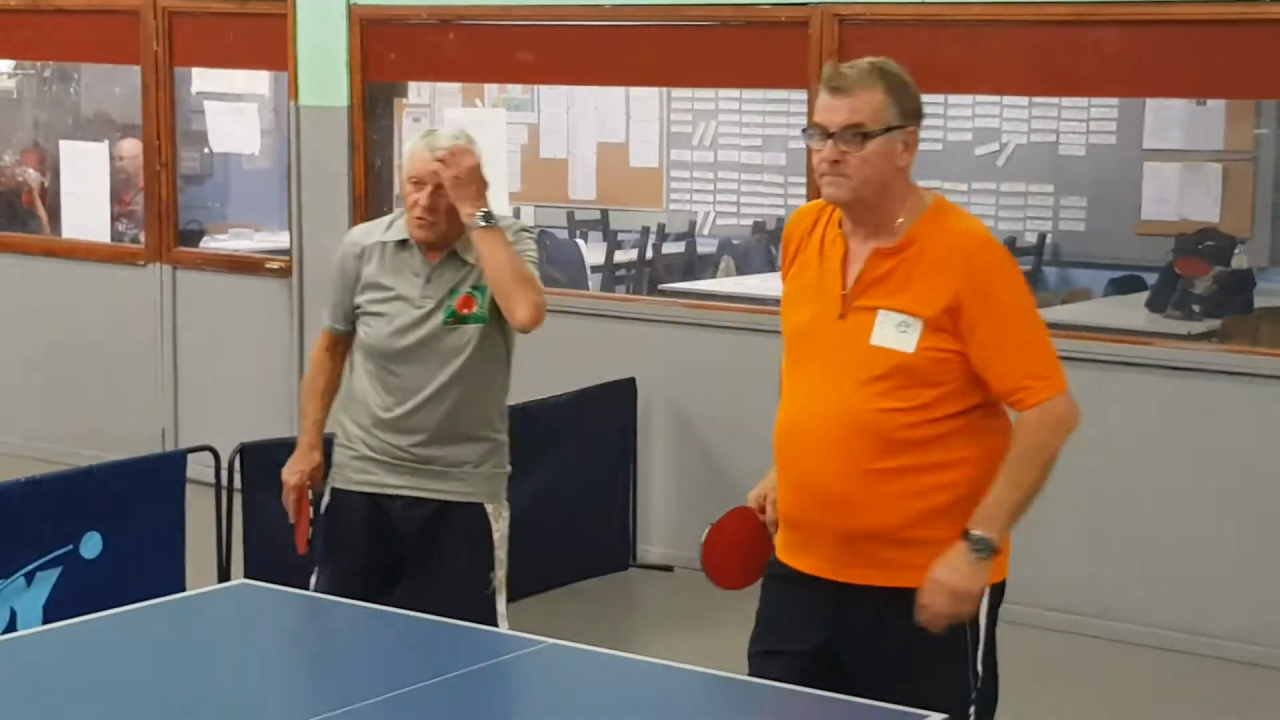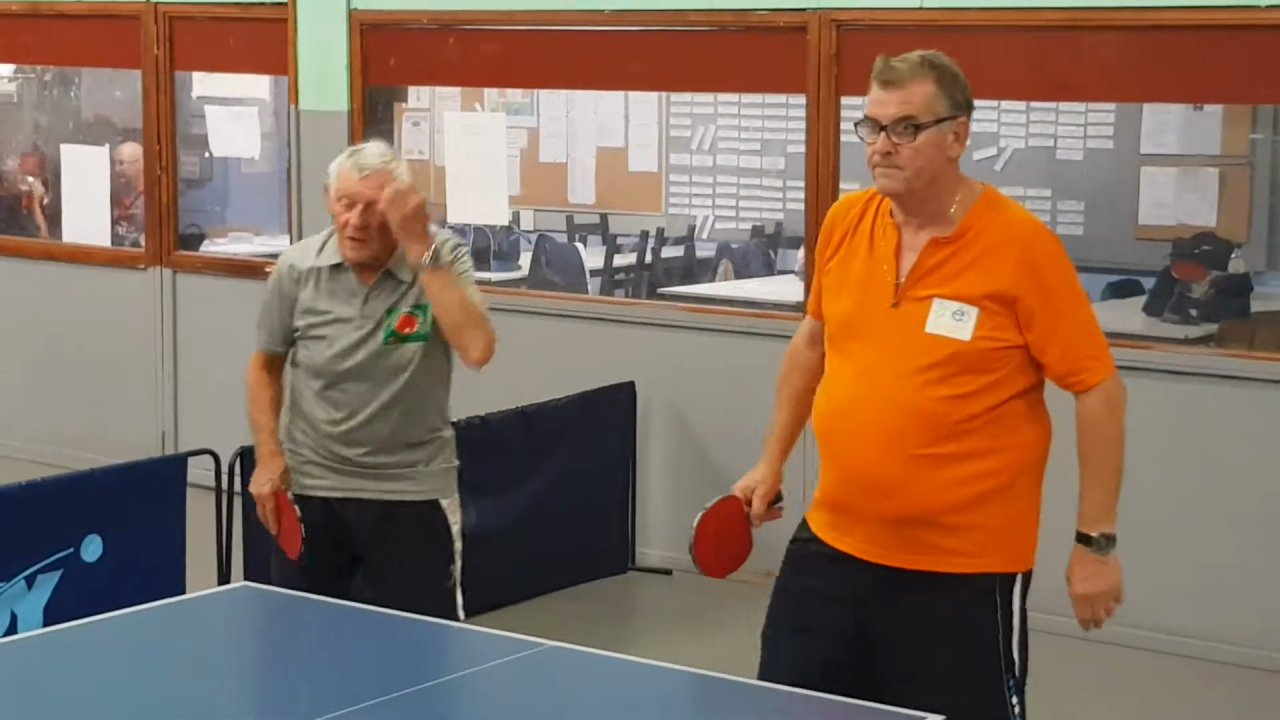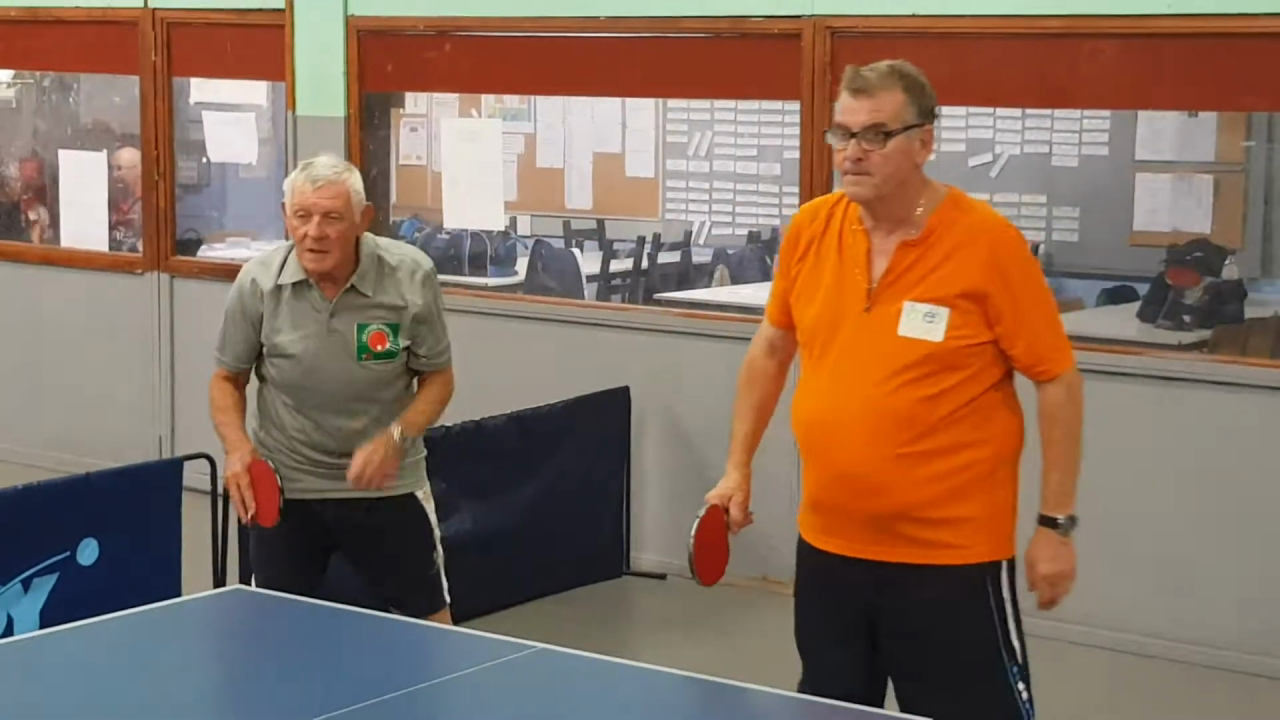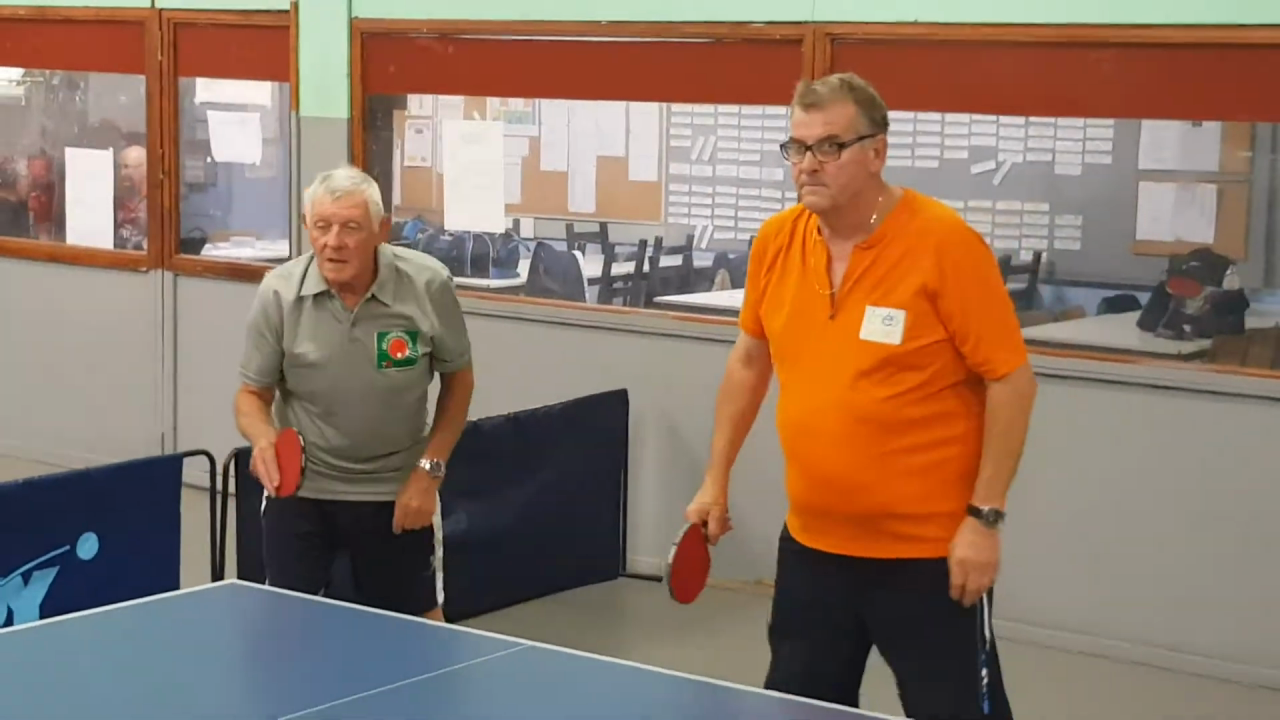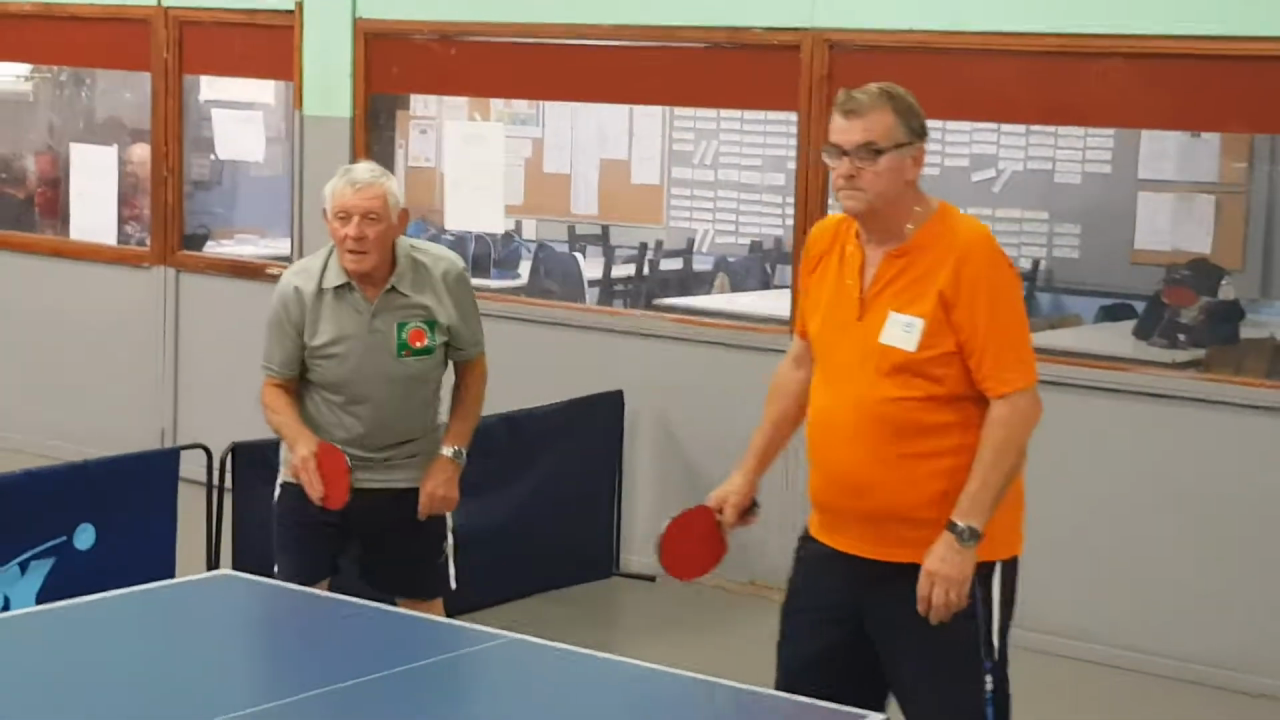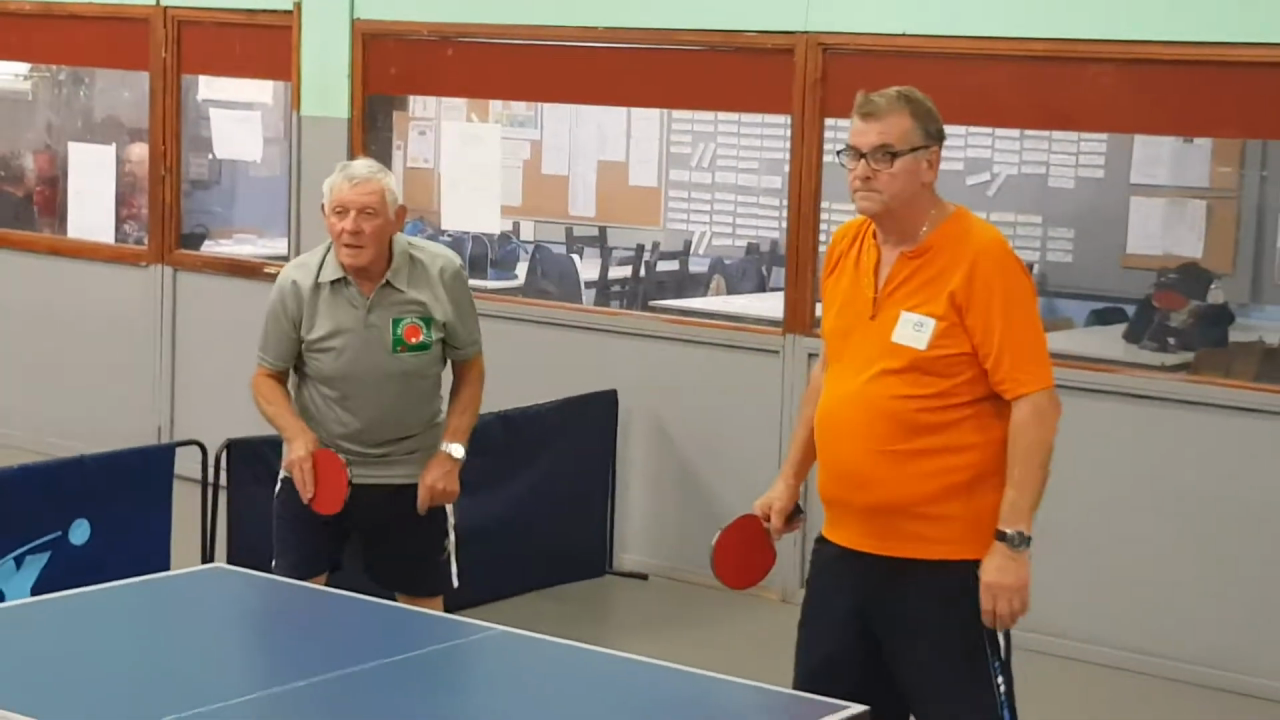
dt=0.3s
person 1, frame 1
left shoulder: (966, 254)
right shoulder: (801, 232)
left elbow: (1049, 409)
left wrist: (976, 546)
left hip: (927, 580)
right hip: (800, 566)
person 1, frame 2
left shoulder: (1020, 243)
right shoulder: (844, 221)
left elbow: (1100, 390)
left wrist: (1095, 540)
right wrist: (772, 460)
left hip: (961, 566)
right hip: (831, 544)
person 1, frame 3
left shoulder: (987, 242)
right shoulder: (809, 230)
left elbow: (1058, 381)
right elbow: (771, 349)
left wrist: (1056, 523)
right wrist: (739, 466)
left hip: (950, 555)
right hip: (827, 545)
person 1, frame 4
left shoulder: (943, 241)
right shoulder: (775, 240)
left elbow: (1011, 381)
right elbow: (749, 360)
left wrist: (984, 516)
right wrist: (716, 478)
left hip: (928, 547)
right hip: (812, 543)
person 1, frame 5
left shoulder: (969, 254)
right shoulder: (823, 244)
left elbow: (1017, 404)
left wrist: (963, 535)
right wrist: (750, 471)
left hip: (940, 556)
right hip: (832, 545)
person 1, frame 6
left shoulder: (982, 258)
right shoulder: (844, 246)
left elbow: (1035, 403)
left wrist: (1010, 541)
right wrist: (790, 477)
left hip: (949, 557)
right hip: (843, 543)
person 2, frame 1
left shoulder: (503, 242)
right shoulder: (362, 248)
left elbow: (526, 314)
right elbow: (332, 347)
left wrist: (475, 215)
right wrist: (308, 443)
left hip: (462, 490)
right hip: (360, 481)
person 2, frame 2
left shoulder: (442, 257)
right shoulder: (297, 267)
left elbow: (478, 350)
right elbow: (266, 365)
left wrist: (421, 250)
right wrist: (268, 454)
left hip: (413, 489)
right hip: (312, 485)
person 2, frame 3
left shoulder: (411, 276)
right shoulder: (257, 283)
left elbow: (437, 380)
right elbow: (226, 379)
left wrist: (392, 440)
right wrist: (237, 446)
left hip: (386, 485)
right hip: (287, 485)
left knee: (427, 626)
person 2, frame 4
left shoulder: (429, 285)
right shoulder: (278, 293)
left elbow: (458, 380)
right elbow: (252, 394)
left wrist: (428, 471)
right wrist: (264, 437)
left hip: (398, 488)
right hip: (300, 486)
person 2, frame 5
left shoulder: (445, 276)
right shoulder: (298, 287)
left elbow: (471, 370)
right elbow: (277, 387)
left wrist: (451, 457)
right wrist: (300, 442)
left hip: (411, 478)
right hip: (316, 474)
left knee: (424, 614)
person 2, frame 6
left shoulder: (442, 274)
right shoulder: (297, 282)
left elbow: (469, 370)
right elbow: (268, 377)
left wrist: (450, 452)
right wrist: (297, 436)
left hip: (411, 473)
right hip: (316, 469)
left knee: (423, 611)
